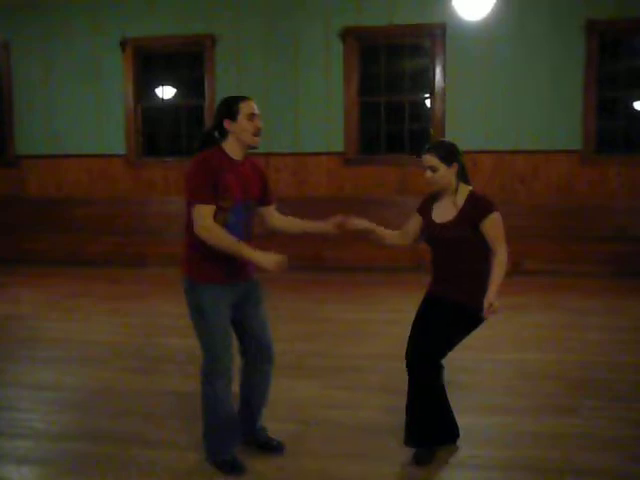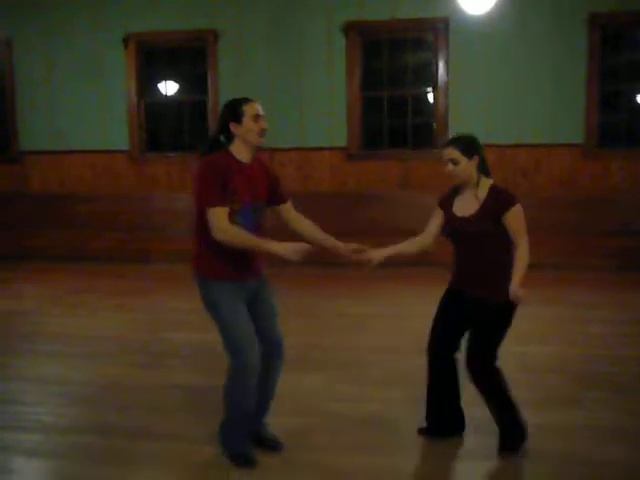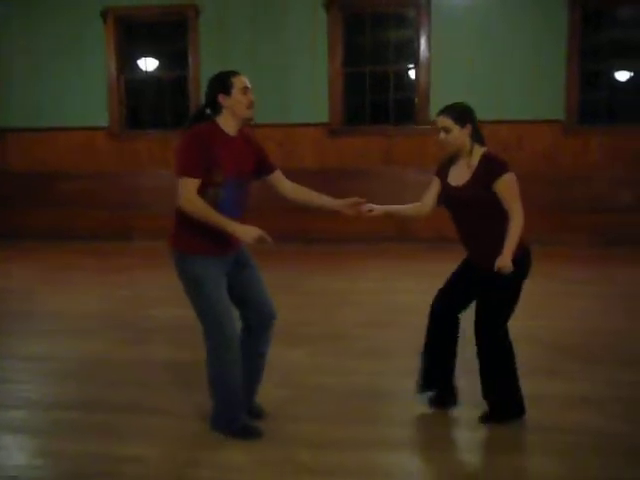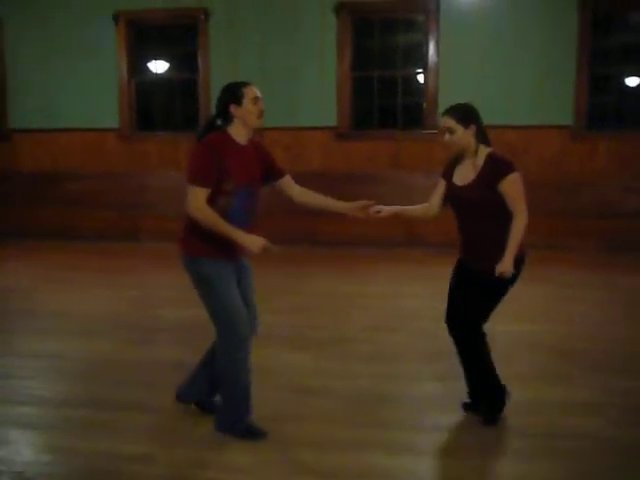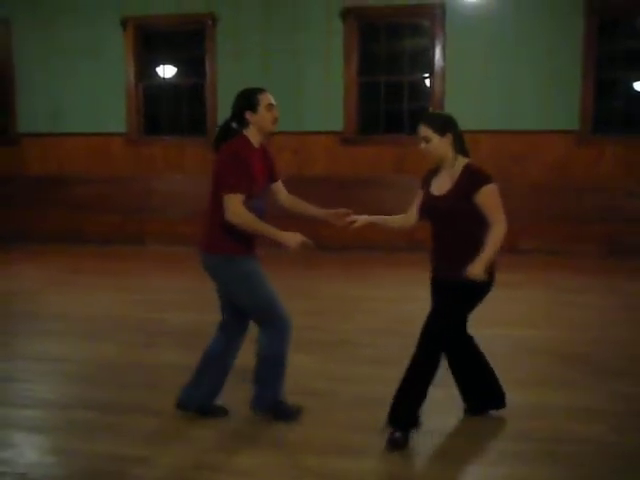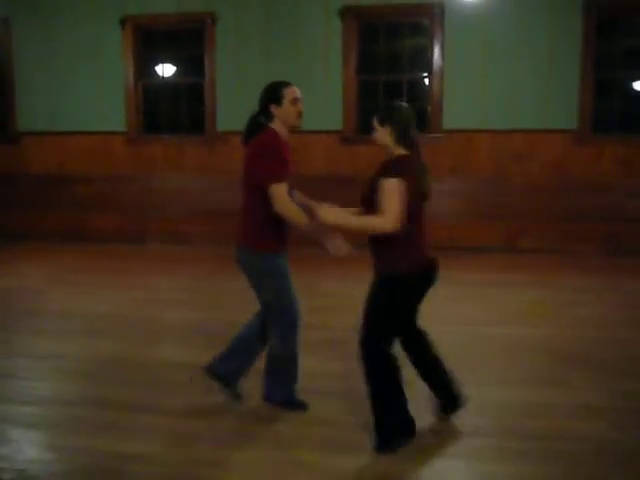
dt=0.3s
person 1, frame 1
left shoulder: (254, 170)
right shoulder: (205, 165)
left elbow: (274, 219)
right elbow: (204, 227)
left wrist: (321, 227)
right wrist: (256, 256)
left hip: (243, 279)
right hip: (207, 282)
left knee: (261, 353)
right knee: (219, 365)
left ankle: (250, 430)
right ankle: (219, 447)
person 1, frame 2
left shoulder: (262, 171)
right shoulder: (212, 168)
left elbow: (294, 218)
right elbow: (220, 230)
left wrist: (338, 246)
right wrist: (277, 247)
left hip: (253, 276)
right hip: (218, 279)
left knee: (272, 350)
right knee: (247, 356)
left ankle: (254, 426)
right ankle: (234, 439)
person 1, frame 3
left shoulder: (248, 145)
right shoulder: (198, 139)
left elbow: (287, 188)
right elbow: (186, 200)
left wrist: (337, 205)
right wrist: (236, 227)
left hip: (232, 250)
right hip: (196, 254)
left knee: (263, 315)
right knee: (224, 334)
left ankle: (242, 393)
right ankle: (227, 416)
person 1, frame 4
left shoulder: (258, 152)
right shoulder: (211, 148)
left elbow: (298, 193)
right elbow: (195, 207)
left wrist: (347, 208)
right wrist: (243, 238)
left hip: (232, 255)
right hip: (206, 255)
left knee: (242, 328)
right knee: (238, 332)
left ankle: (197, 391)
right ankle: (233, 418)
person 1, frame 5
left shoulder: (261, 154)
right shoulder: (235, 154)
left elbow: (285, 198)
right elbow: (233, 213)
left wrist: (326, 214)
right wrist: (281, 236)
left hip: (232, 255)
right hip: (229, 256)
left knee: (233, 326)
right knee: (277, 323)
left ankle: (196, 397)
right ankle: (268, 399)
person 1, frame 6
left shoulder: (277, 144)
right shoulder: (268, 147)
right elbow: (281, 205)
left wrist: (318, 207)
right wrist: (324, 236)
left hip: (269, 246)
right hip: (260, 249)
left knee: (271, 314)
right knee: (286, 320)
left ankle: (226, 367)
right ankle: (280, 391)
person 2, frame 1
left shoulder: (479, 205)
right shoulder: (430, 203)
left elbow: (500, 252)
right elbow: (403, 238)
left wrist: (492, 292)
right wrist: (368, 226)
left hip: (469, 298)
right hip: (439, 292)
left knee: (425, 356)
right knee: (416, 358)
left ankle: (427, 438)
right ankle: (442, 431)
person 2, frame 2
left shoulder: (501, 198)
right shoulder: (450, 199)
left elbow: (521, 244)
right elbow: (425, 240)
left wrist: (516, 284)
right wrist: (385, 252)
left hip: (496, 295)
right hip: (461, 289)
left knee: (479, 360)
right knee: (438, 349)
left ankle: (513, 431)
right ankle: (445, 422)
person 2, frame 3
left shoulder: (493, 165)
right shoulder: (447, 167)
left elbow: (516, 214)
right elbow: (424, 207)
left wrist: (506, 256)
right wrist: (384, 209)
left hip: (506, 262)
right hip: (478, 259)
left knee: (489, 327)
right knee: (442, 309)
left ankle: (507, 405)
right ankle: (443, 389)
person 2, frame 4
left shoulder: (499, 166)
right shoulder: (453, 167)
left elbow: (520, 214)
right elbow: (431, 208)
left wrist: (509, 257)
right wrist: (394, 210)
left hip: (498, 262)
right hip: (469, 260)
left knee: (463, 323)
right knee: (460, 323)
left ankle: (490, 397)
right ankle: (484, 397)
person 2, frame 5
left shoulder: (475, 177)
right shoulder: (432, 178)
left elbow: (498, 225)
right elbow: (409, 219)
left wrist: (481, 262)
right wrist: (370, 219)
left hip: (469, 276)
right hip: (443, 272)
left knee: (432, 338)
right knee: (453, 335)
left ankle: (402, 421)
right ankle: (486, 396)
person 2, frame 6
left shoulder: (391, 168)
right shoulder: (412, 166)
left elbow: (390, 223)
left wrist: (338, 218)
right wrist: (345, 213)
left hip: (399, 271)
right hip: (421, 267)
left knee: (374, 344)
right knee: (407, 330)
left ankle: (395, 427)
right ankle: (447, 394)
